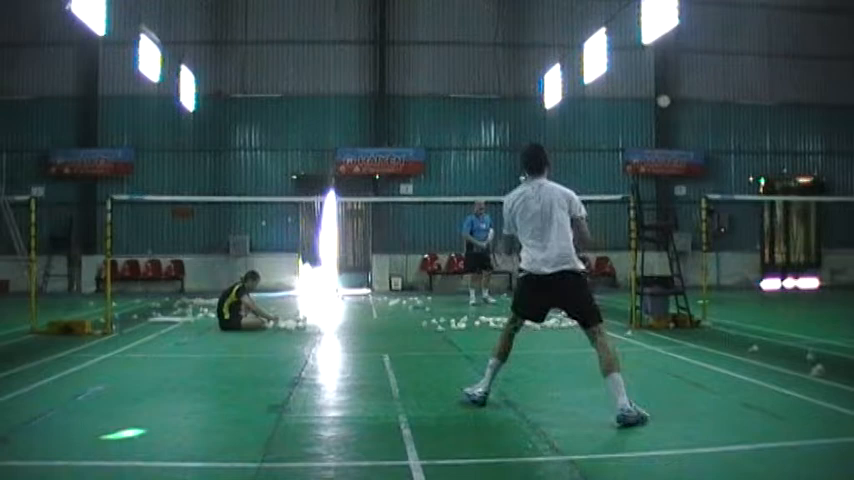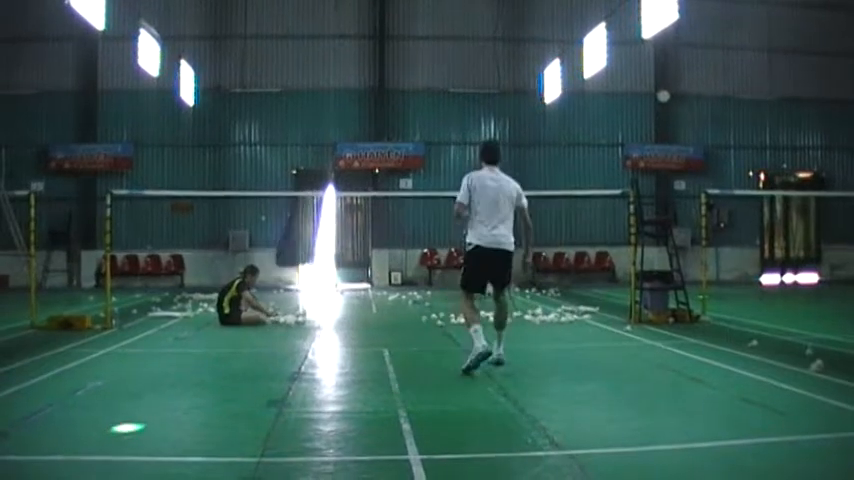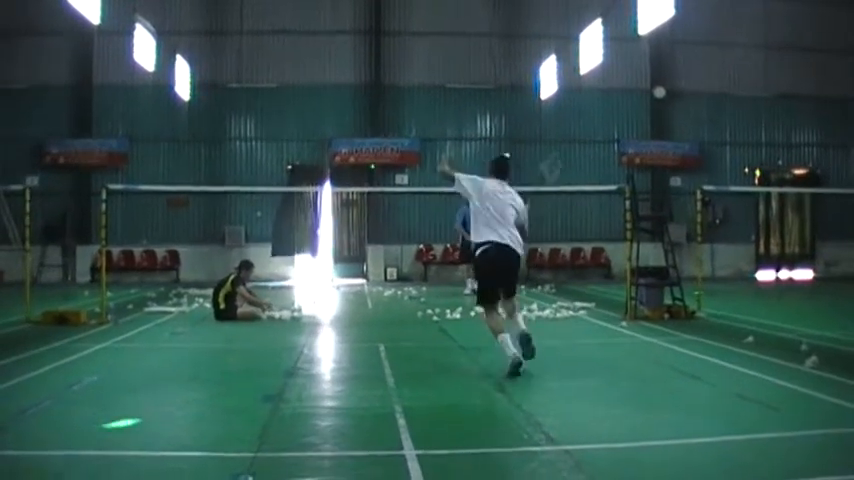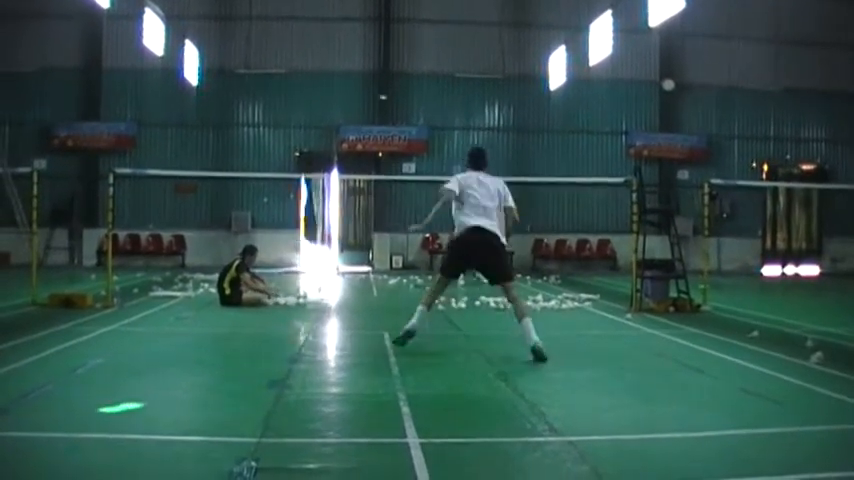
dt=1s
person 1, frame 1
left shoulder: (512, 200)
right shoulder: (566, 195)
left elbow: (505, 238)
right elbow: (585, 239)
left hip: (532, 274)
right hip: (568, 272)
left knee: (512, 326)
right knee: (597, 334)
left ankle: (484, 388)
right ankle: (623, 406)
person 1, frame 2
left shoulder: (472, 178)
right shoulder: (513, 185)
left elbow: (459, 211)
right elbow: (527, 223)
left wrist: (466, 218)
right wrist: (526, 251)
left hip: (479, 246)
right hip: (505, 248)
left knee: (468, 298)
right knee: (500, 296)
left ankle: (480, 344)
right ankle: (499, 350)
person 1, frame 3
left shoulder: (478, 184)
right shoulder: (515, 197)
left elbow: (445, 172)
right elbow: (523, 228)
left wrist: (443, 163)
left hip: (488, 249)
right hip: (513, 250)
left knee: (490, 309)
right knee: (508, 300)
left ankle: (513, 354)
right ankle: (521, 329)
person 1, frame 4
left shoulder: (460, 179)
right shoulder: (499, 184)
left elbow: (446, 198)
right elbow: (513, 217)
left wrist: (425, 223)
right wrist: (502, 238)
left hip: (465, 236)
right hip: (492, 239)
left knee: (440, 284)
right knee: (510, 291)
left ankle: (414, 324)
right ankle: (534, 342)
